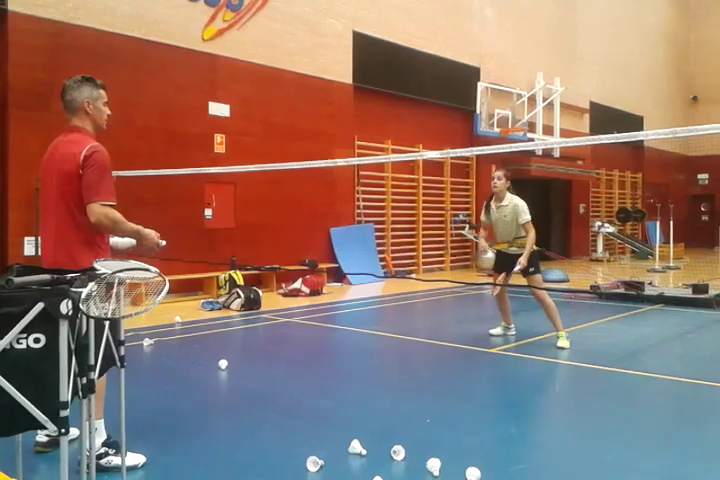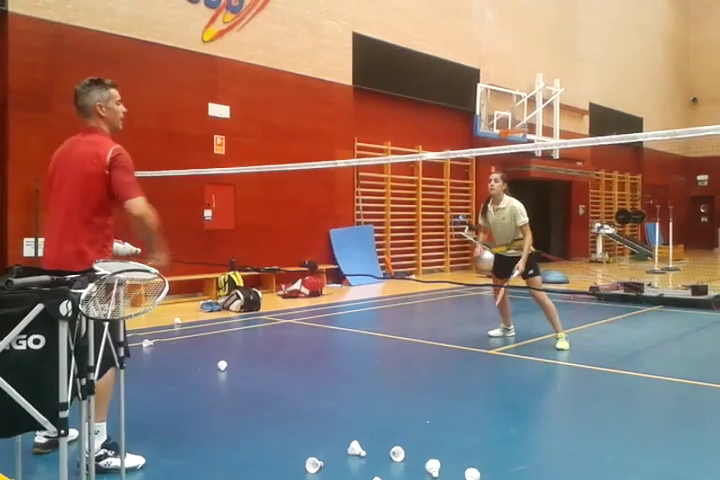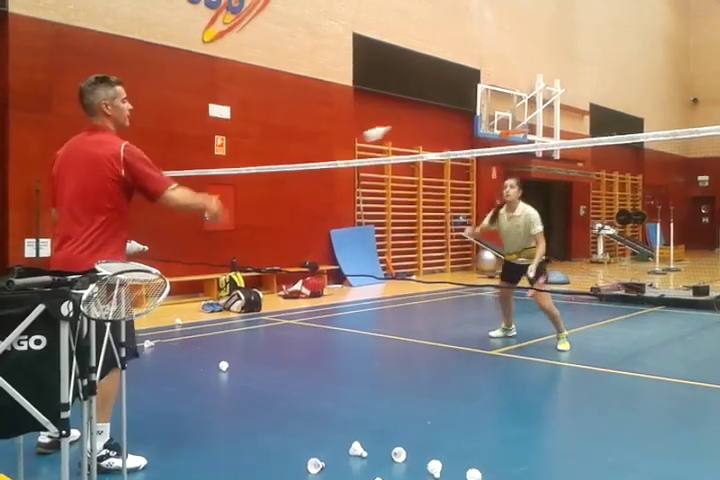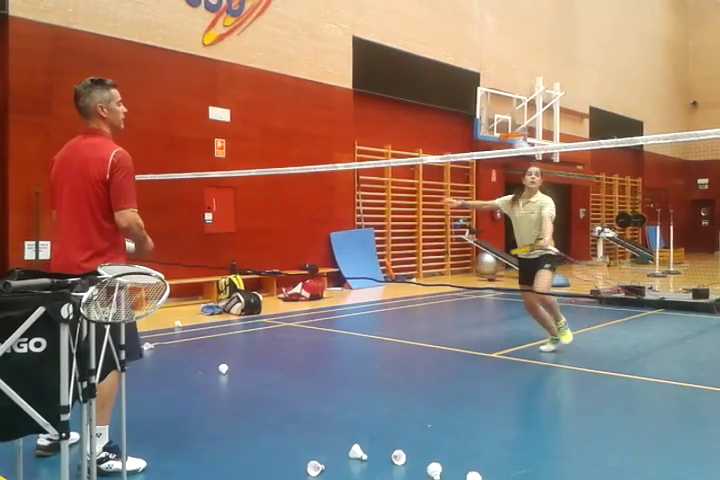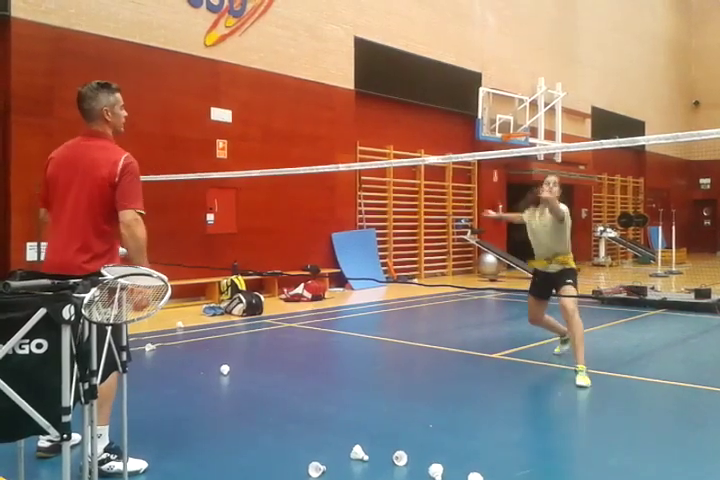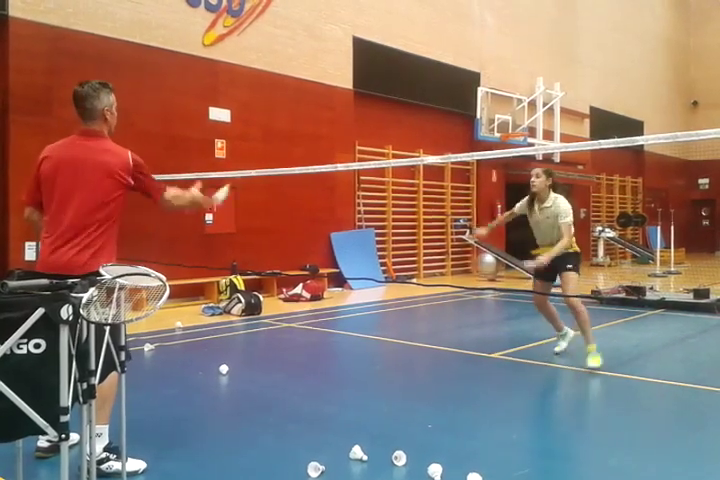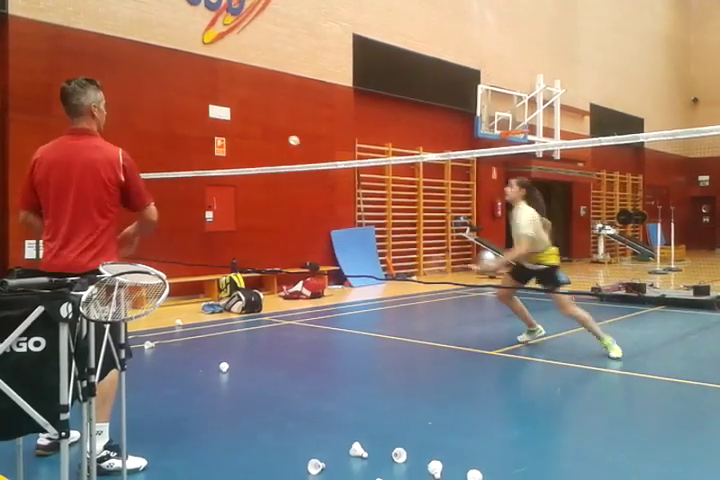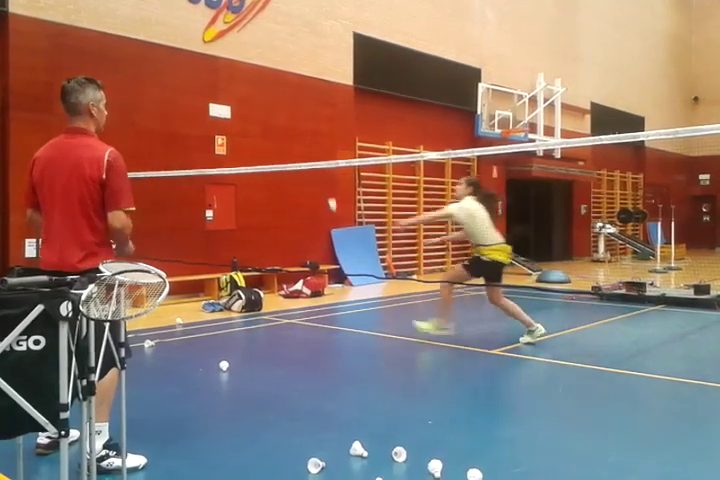
dt=0.3s
person 1, frame 1
left shoulder: (54, 150)
right shoulder: (92, 152)
right elbow: (98, 213)
left wrist: (110, 239)
right wrist: (141, 233)
left hip: (55, 266)
right hip: (84, 269)
left ankle: (49, 429)
right ankle: (99, 446)
person 1, frame 2
left shoulder: (63, 151)
right shoulder: (111, 153)
right elbow: (138, 210)
right wrist: (157, 249)
left hip: (55, 266)
right hip: (87, 269)
right knee: (103, 358)
left ankle: (48, 430)
right ankle: (99, 446)
person 1, frame 3
left shoulder: (64, 152)
right shoulder: (123, 152)
left elbow: (56, 213)
right elbow: (172, 195)
right wrist: (208, 204)
left hip: (62, 268)
right hip: (96, 271)
right knee: (111, 359)
left ankle: (49, 430)
right ankle: (101, 449)
person 1, frame 4
left shoulder: (63, 155)
right shoulder: (114, 156)
right elbow: (127, 219)
right wrist: (145, 241)
left hip: (64, 270)
right hip: (99, 273)
right knee: (109, 361)
left ankle: (50, 433)
right ankle: (99, 450)
person 1, frame 5
left shoulder: (58, 156)
right shoulder: (120, 161)
left elbow: (44, 214)
right elbow: (130, 223)
left hip: (56, 272)
right hip: (96, 274)
right knee: (107, 362)
left ankle: (50, 434)
right ankle: (101, 451)
person 1, frame 6
left shoulder: (49, 154)
right shoulder: (124, 160)
left elbow: (31, 213)
right elbow: (168, 198)
right wrist: (195, 197)
left hip: (51, 272)
right hip: (92, 274)
right knee: (107, 362)
left ankle: (49, 434)
person 1, frame 7
left shoulder: (42, 156)
right shoulder: (116, 157)
left elbow: (27, 217)
right elbow: (149, 217)
right wrist: (130, 237)
left hip: (53, 271)
right hip: (94, 273)
right knee: (107, 360)
left ankle: (49, 433)
right ankle: (101, 449)
person 1, frame 8
left shoulder: (42, 155)
right shoulder: (106, 156)
left elbow: (32, 215)
right elbow: (118, 223)
right wrist: (124, 247)
left hip: (53, 270)
right hip: (92, 272)
right knee: (107, 359)
left ankle: (50, 431)
right ankle: (101, 447)
person 2, frame 1
left shoulder: (517, 204)
right shoulder: (489, 205)
left elbow: (531, 233)
right elbow: (484, 227)
left wrist: (525, 256)
right wrist: (482, 239)
left hip: (524, 251)
right hip: (503, 251)
left knee: (539, 293)
right knee: (498, 289)
left ankle: (561, 334)
right ankle: (508, 325)
person 2, frame 2
left shoulder: (515, 206)
right shoulder: (486, 208)
left elbow: (528, 235)
right elbow: (483, 231)
left wrist: (522, 261)
right wrist: (479, 245)
left hip: (522, 253)
right hip: (501, 254)
left knee: (539, 295)
right knee: (498, 292)
left ankle: (561, 335)
right ankle: (507, 327)
person 2, frame 3
left shoulder: (530, 214)
right shoulder: (498, 213)
left elbow: (541, 243)
right elbow: (481, 229)
left wrist: (534, 265)
right wrist: (471, 231)
left hip: (532, 261)
right hip: (511, 260)
left knee: (544, 304)
right knee: (503, 296)
left ankle: (562, 335)
right ankle: (508, 327)
person 2, frame 4
left shoulder: (546, 201)
right shoulder: (512, 201)
left elbow: (548, 222)
right elbow: (485, 204)
left wrist: (547, 238)
right wrist: (461, 204)
left hip: (544, 254)
right hip: (525, 257)
left knee: (541, 292)
right knee: (530, 304)
left ankle: (561, 322)
right ankle: (555, 337)
person 2, frame 5
left shoulder: (561, 210)
right shoulder: (531, 211)
left elbow: (558, 214)
right elbow: (521, 218)
left wrist: (551, 201)
right wrist: (498, 215)
left hip: (563, 268)
right hip: (541, 270)
left knee: (569, 310)
right knee: (535, 318)
left ankle: (581, 368)
right ankle: (565, 335)
person 2, frame 6
left shoulder: (561, 204)
right shoulder: (528, 202)
left elbow: (567, 238)
right elbow: (510, 214)
left wrist: (548, 256)
right wrist: (488, 228)
left hip: (566, 253)
right hip: (544, 255)
left knee: (572, 300)
right knee: (539, 301)
left ankle: (591, 349)
right ankle: (563, 333)
person 2, frame 7
left shoulder: (525, 215)
right shoulder: (517, 211)
left elbow: (523, 249)
right elbow: (546, 226)
left wrist: (501, 262)
left hip: (544, 264)
right hip: (526, 263)
left knee: (567, 308)
right knee: (503, 294)
left ankle: (605, 340)
right ankle: (533, 328)
person 2, frame 8
left shoulder: (463, 206)
right shoulder: (475, 206)
left elbow: (433, 216)
left wrist: (407, 222)
right wrist: (442, 239)
left hip: (489, 256)
right hip: (496, 254)
left knee: (447, 280)
right knee: (495, 298)
left ankle: (442, 323)
right ankle: (533, 328)
